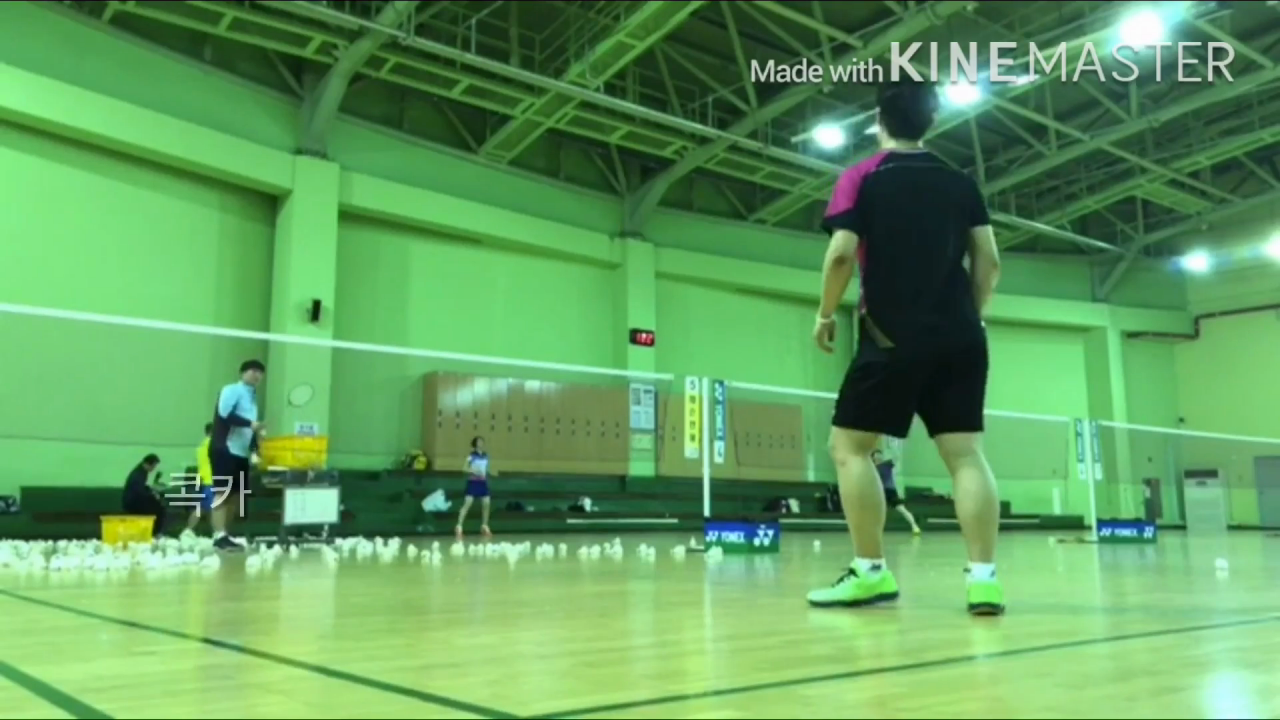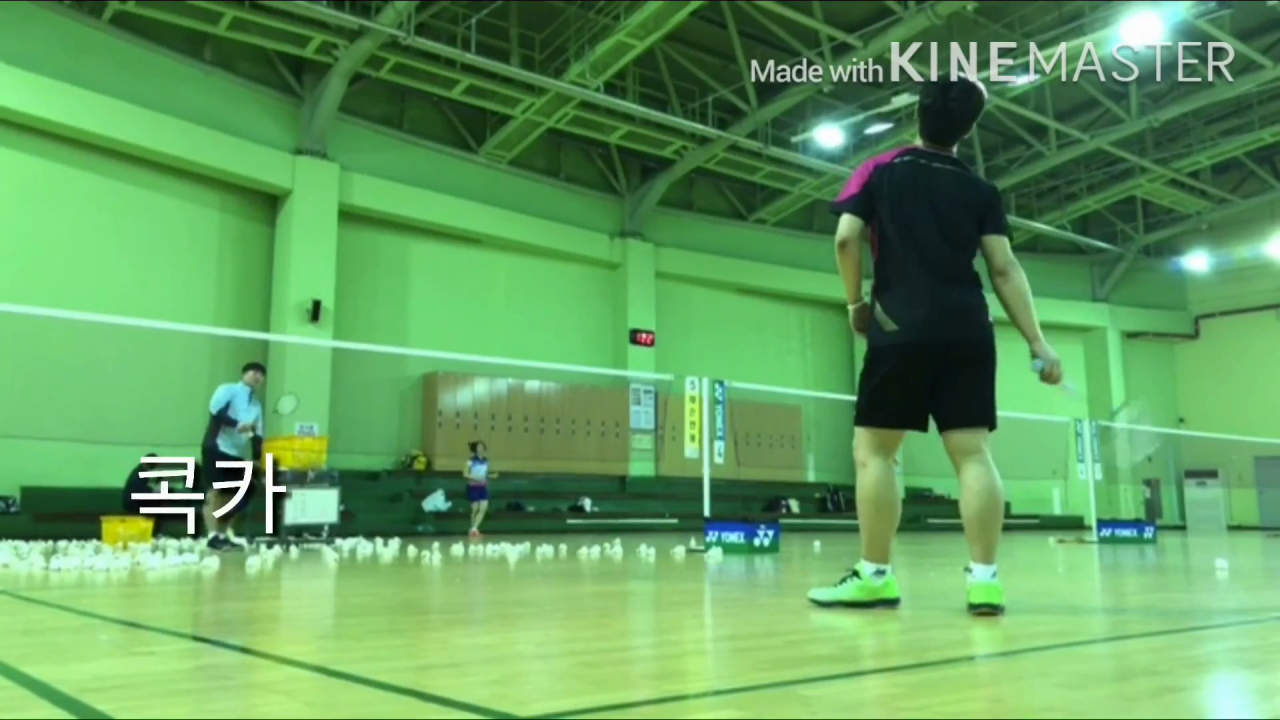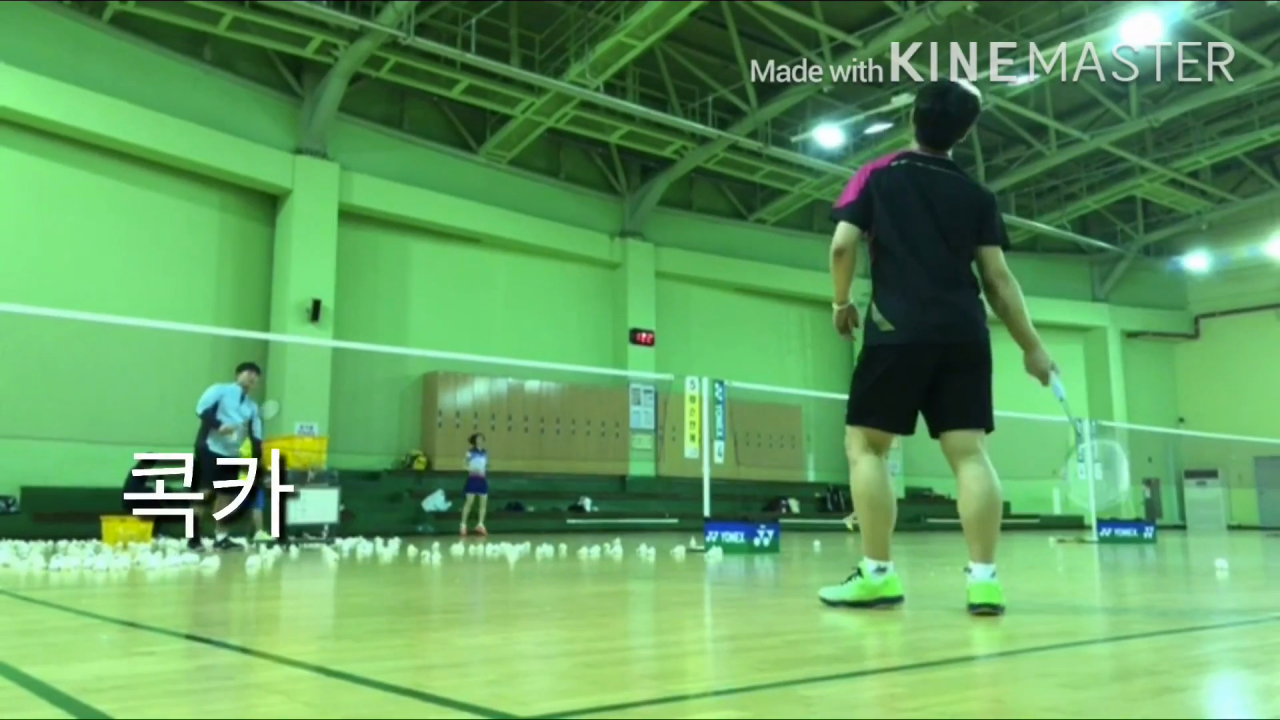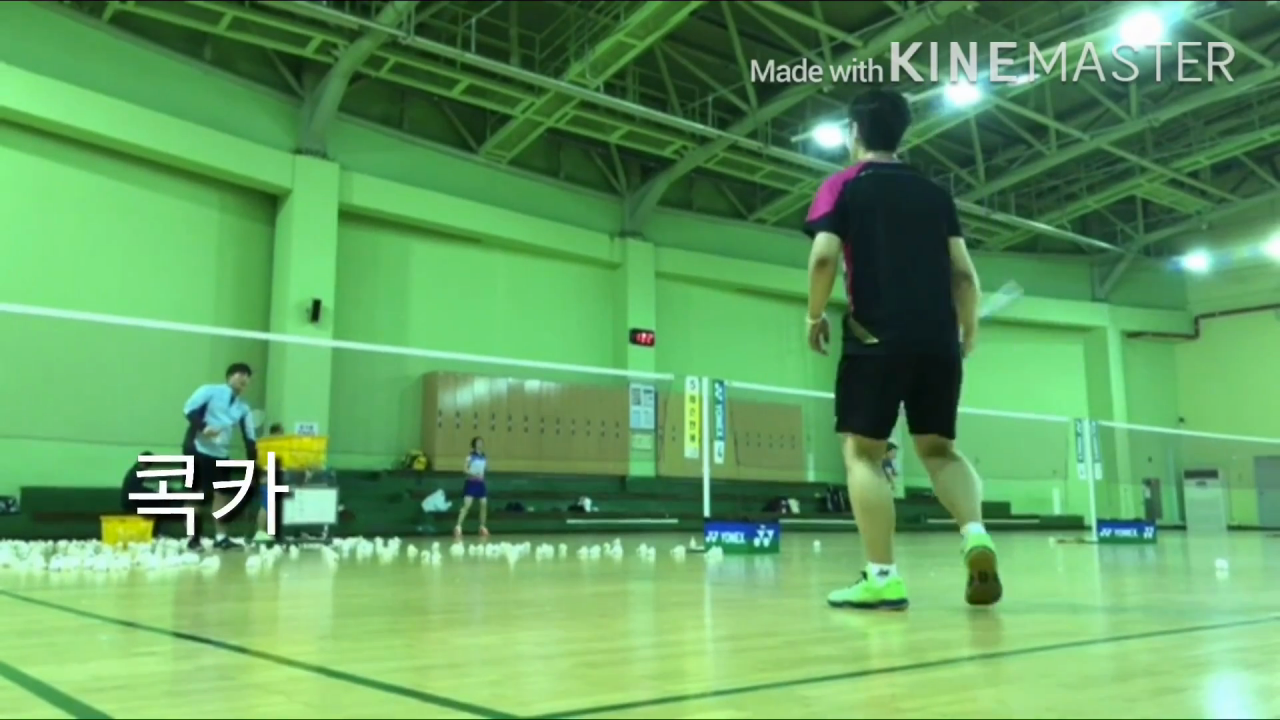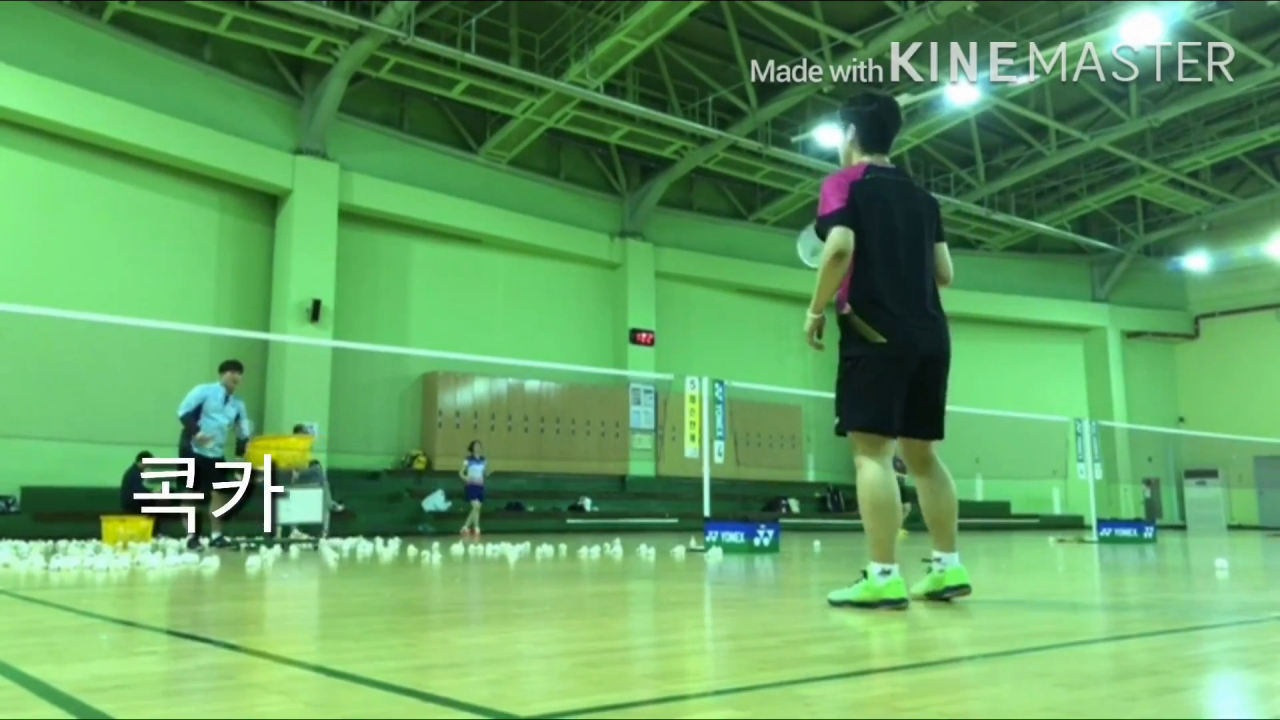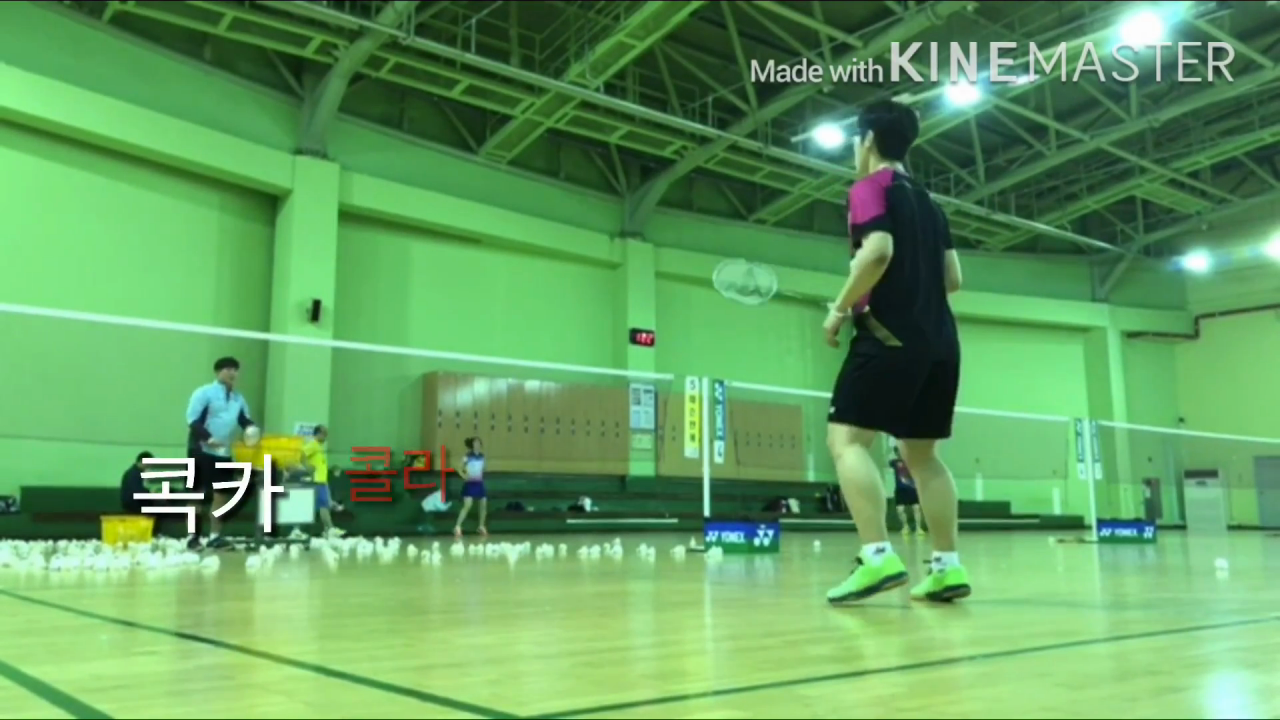
dt=0.3s
person 1, frame 1
left shoulder: (862, 179)
right shoulder: (960, 183)
left elbow: (842, 254)
right elbow: (987, 261)
left wrist: (825, 313)
left hip: (891, 340)
right hip: (958, 339)
left knee: (849, 446)
right knee: (965, 455)
left ankle: (870, 572)
right ankle: (983, 578)
person 1, frame 2
left shoulder: (878, 172)
right shoulder: (980, 191)
left elbow: (846, 238)
right elbow: (1004, 269)
left wrist: (856, 300)
right wrist: (1038, 344)
left hip: (900, 330)
right hip: (967, 333)
left knee: (873, 449)
right knee: (972, 452)
left ankle: (875, 575)
right ankle: (984, 578)
person 1, frame 3
left shoulder: (875, 177)
right shoulder: (977, 197)
left elbow: (842, 247)
right elbow: (998, 279)
left wrist: (840, 301)
right wrist: (1033, 347)
left hip: (897, 330)
right hip: (964, 334)
left knee: (865, 446)
right knee: (969, 452)
left ankle: (876, 573)
right ankle: (984, 577)
person 1, frame 4
left shoulder: (842, 187)
right shoulder: (935, 193)
left elbow: (824, 256)
right elbow: (963, 272)
left wrist: (815, 315)
right wrist: (965, 330)
left hip: (876, 338)
right hip: (938, 340)
left knee: (862, 453)
right knee: (938, 449)
left ankle: (882, 578)
right ankle: (976, 535)
person 1, frame 5
left shoulder: (844, 184)
right shoulder: (922, 196)
left elbow: (840, 249)
right elbow: (944, 272)
left wrist: (816, 310)
left hip: (874, 337)
right hip: (930, 338)
left knee: (870, 452)
right knee: (921, 455)
left ankle: (883, 577)
right ankle: (948, 567)
person 1, frame 6
left shoulder: (871, 189)
right shoulder: (927, 202)
left elbow: (878, 253)
right elbow: (952, 278)
left wrist: (841, 308)
left hip: (889, 339)
right hip: (939, 342)
left knee: (847, 439)
right knee: (921, 454)
left ankle: (877, 557)
right ankle: (948, 567)
person 2, frame 1
left shoulder: (253, 400)
right shoulder: (231, 390)
right elbow: (225, 413)
left wrist: (253, 450)
right wrist: (250, 423)
left hip: (242, 453)
right hip: (224, 449)
left knee: (235, 495)
right knee: (222, 492)
left ankle: (223, 535)
right ankle: (219, 536)
person 2, frame 2
left shoulder: (256, 404)
right shoulder: (228, 390)
left elbow: (257, 434)
right elbow: (215, 409)
left wrist: (256, 459)
right wrist: (236, 424)
left hip: (237, 454)
right hip: (217, 448)
left knee: (230, 495)
right knee: (214, 491)
left ankle: (222, 535)
right ankle: (212, 536)
person 2, frame 3
left shoulder: (251, 406)
right shoulder: (220, 390)
left elbow: (256, 436)
right elbow: (201, 409)
left wrist: (258, 462)
right wrist: (218, 425)
left hip: (231, 454)
right hip: (209, 448)
left knee: (225, 494)
right knee: (203, 492)
left ankle: (221, 537)
right ankle: (194, 536)
person 2, frame 4
left shoulder: (243, 407)
right shoulder: (210, 391)
left elbow: (249, 437)
right elbow: (189, 409)
left wrist: (253, 463)
right wrist: (203, 427)
left hip: (221, 455)
right hip: (197, 449)
left knee: (222, 494)
left ankle: (221, 537)
right ankle: (193, 537)
person 2, frame 5
left shoulder: (238, 404)
right shoulder: (203, 391)
left elbow: (243, 432)
right elbow: (183, 412)
left wrist: (241, 454)
right wrist: (196, 432)
left hip: (217, 454)
right hip: (193, 450)
left knee: (219, 494)
left ankle: (216, 536)
right ankle: (192, 537)
person 2, frame 6
left shoulder: (238, 399)
right shoulder: (204, 393)
left elbow: (245, 420)
right elbow: (192, 419)
left wrist: (250, 428)
right wrist: (207, 438)
left hip: (224, 454)
right hip: (202, 451)
left knee: (221, 495)
right knee: (197, 493)
left ankle: (215, 536)
right ankle: (193, 537)
